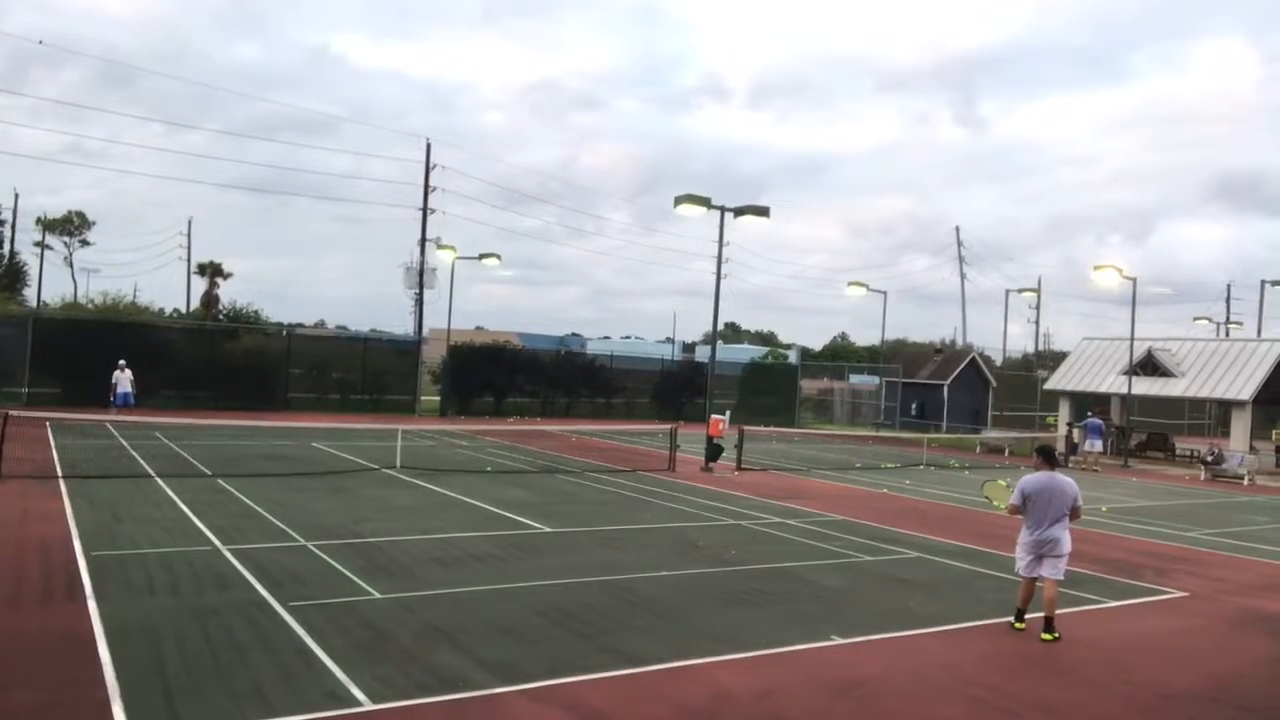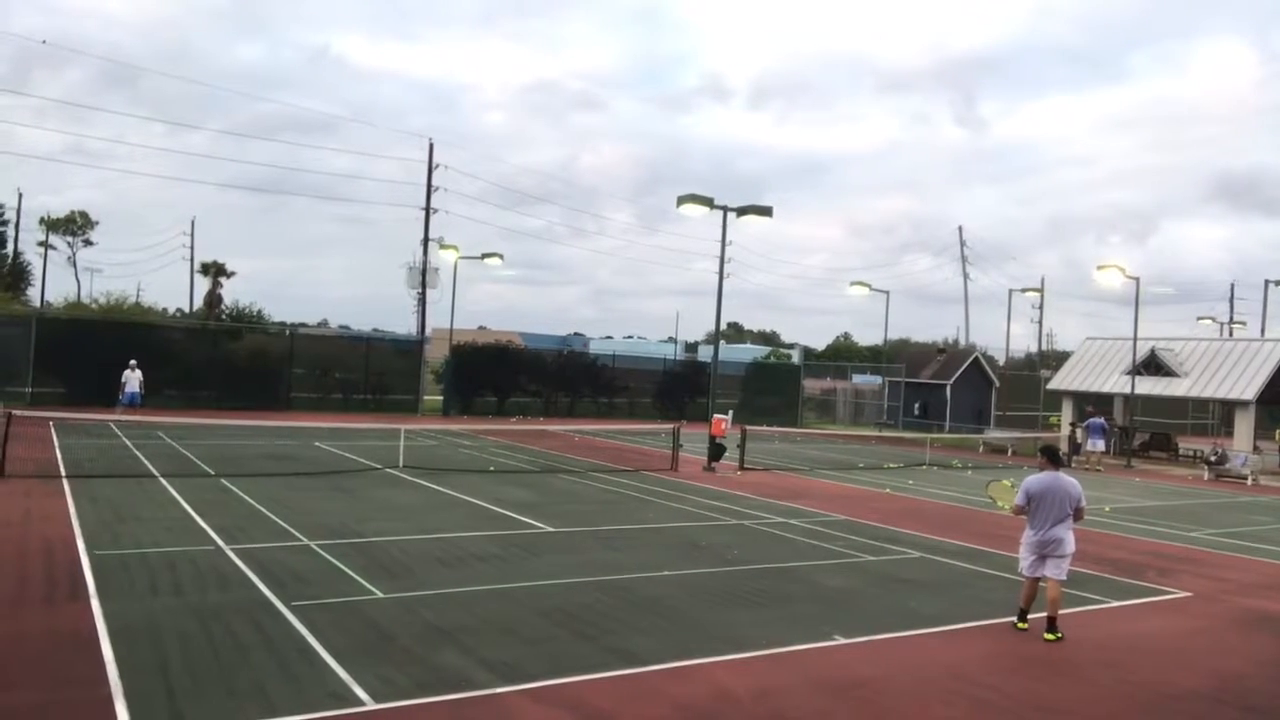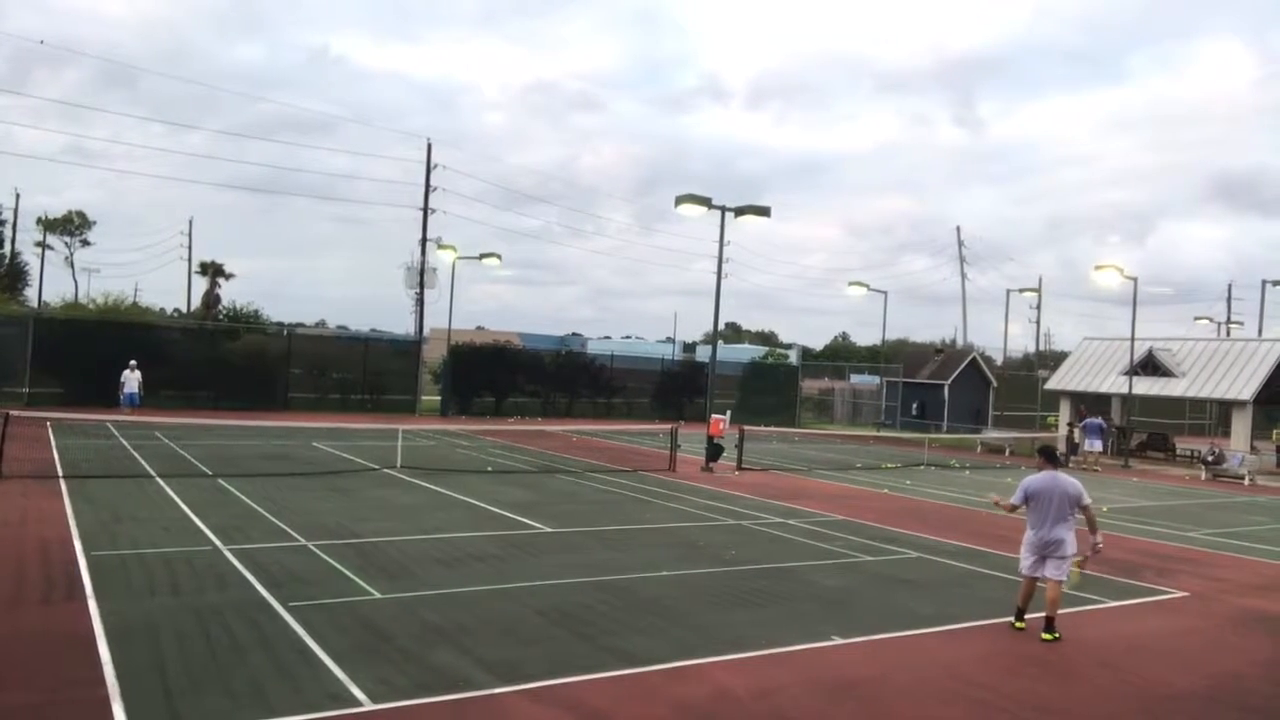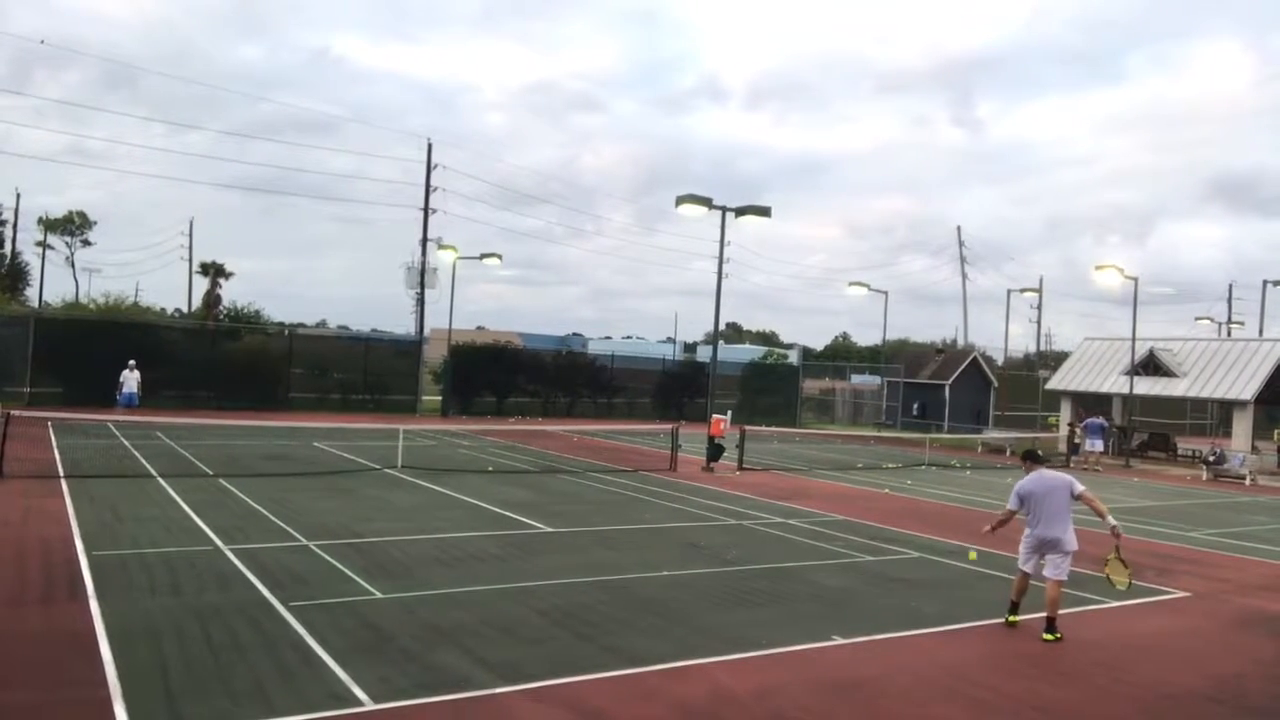
dt=0.5s
person 1, frame 1
left shoulder: (1026, 482)
right shoulder: (1070, 484)
left elbow: (1012, 509)
right elbow: (1077, 514)
left hip: (1031, 538)
right hip: (1057, 540)
left knee: (1028, 579)
right knee: (1051, 582)
left ankle: (1019, 619)
right ankle: (1048, 628)
person 1, frame 2
left shoulder: (1030, 482)
right shoulder: (1073, 485)
left elbow: (1016, 511)
right elbow: (1080, 515)
left hip: (1034, 538)
right hip: (1060, 540)
left knee: (1031, 579)
right knee: (1054, 582)
left ankle: (1022, 619)
right ankle: (1051, 628)
person 1, frame 3
left shoulder: (1030, 482)
right shoulder: (1074, 485)
left elbow: (1011, 508)
right elbow: (1089, 514)
left wrist: (999, 502)
right wrist: (1096, 537)
left hip: (1035, 539)
right hip: (1061, 541)
left knee: (1029, 578)
right knee: (1054, 583)
left ankle: (1019, 618)
right ankle: (1049, 628)
person 1, frame 4
left shoulder: (1022, 485)
right shoulder: (1066, 479)
left elbow: (1008, 515)
right elbow: (1091, 500)
left wrist: (992, 527)
right wrist: (1110, 522)
left hip: (1034, 537)
right hip: (1061, 539)
left knee: (1023, 573)
right knee: (1054, 582)
left ankle: (1012, 613)
right ankle: (1050, 628)
